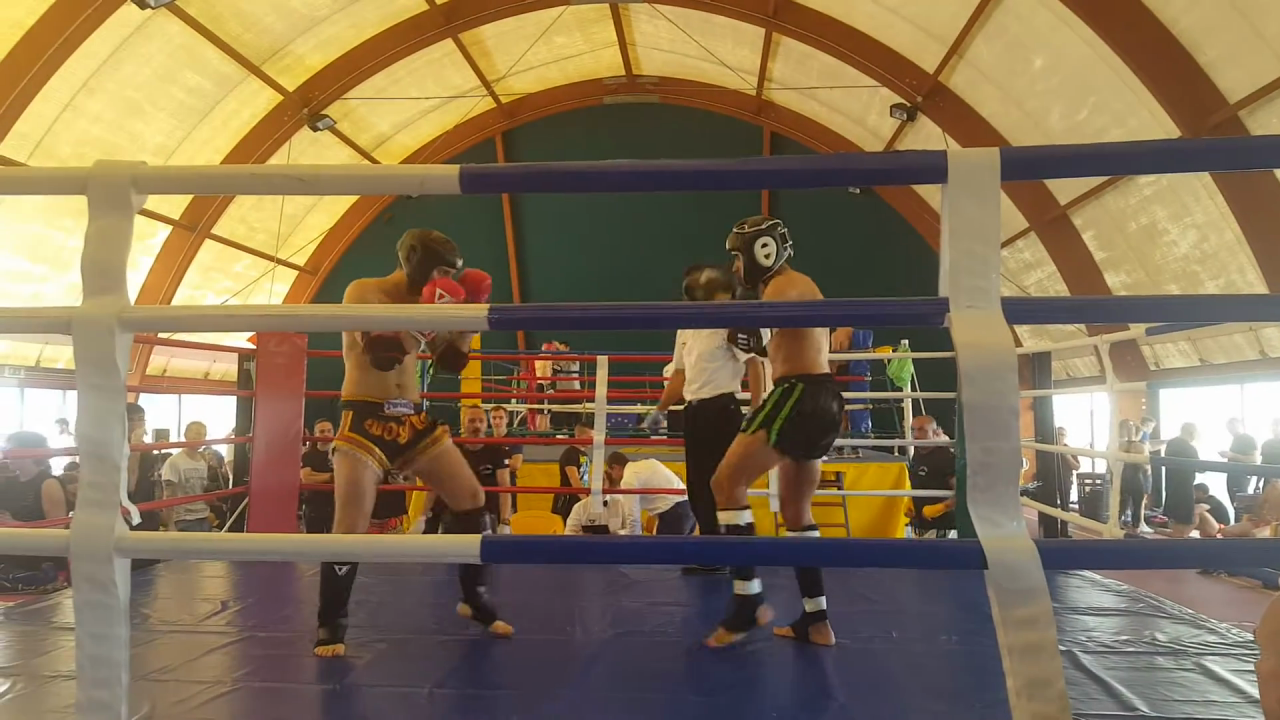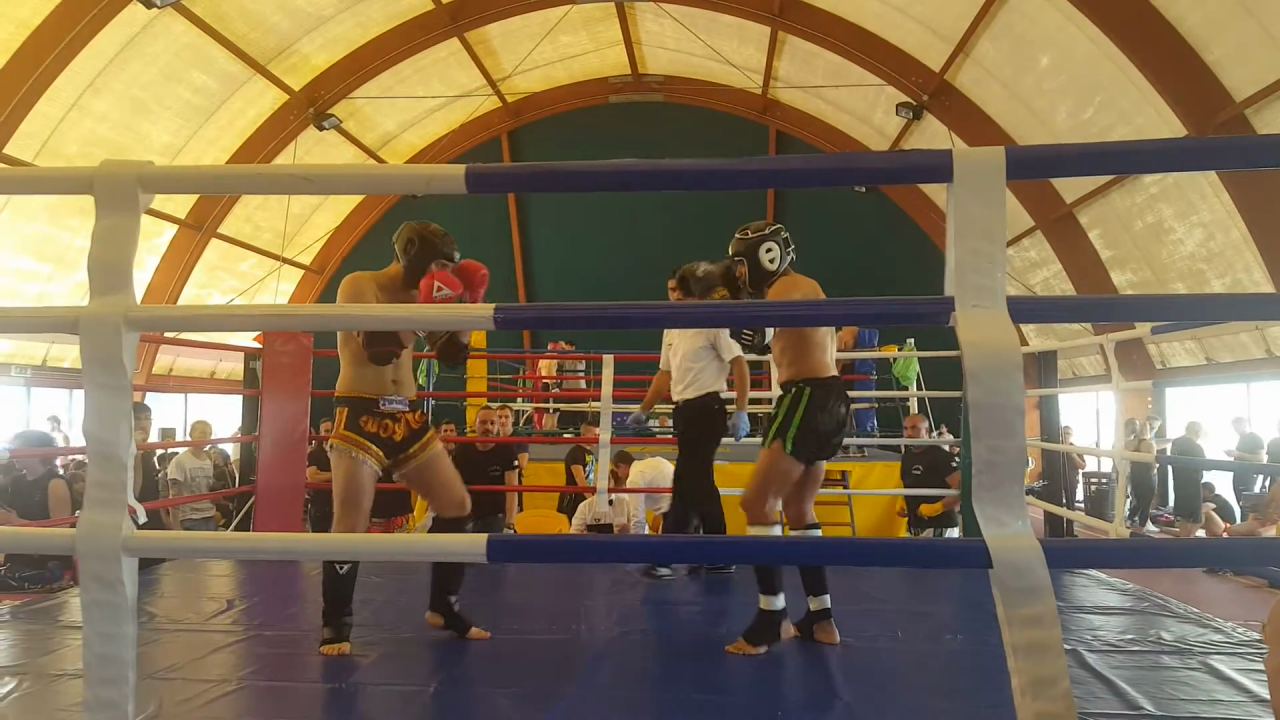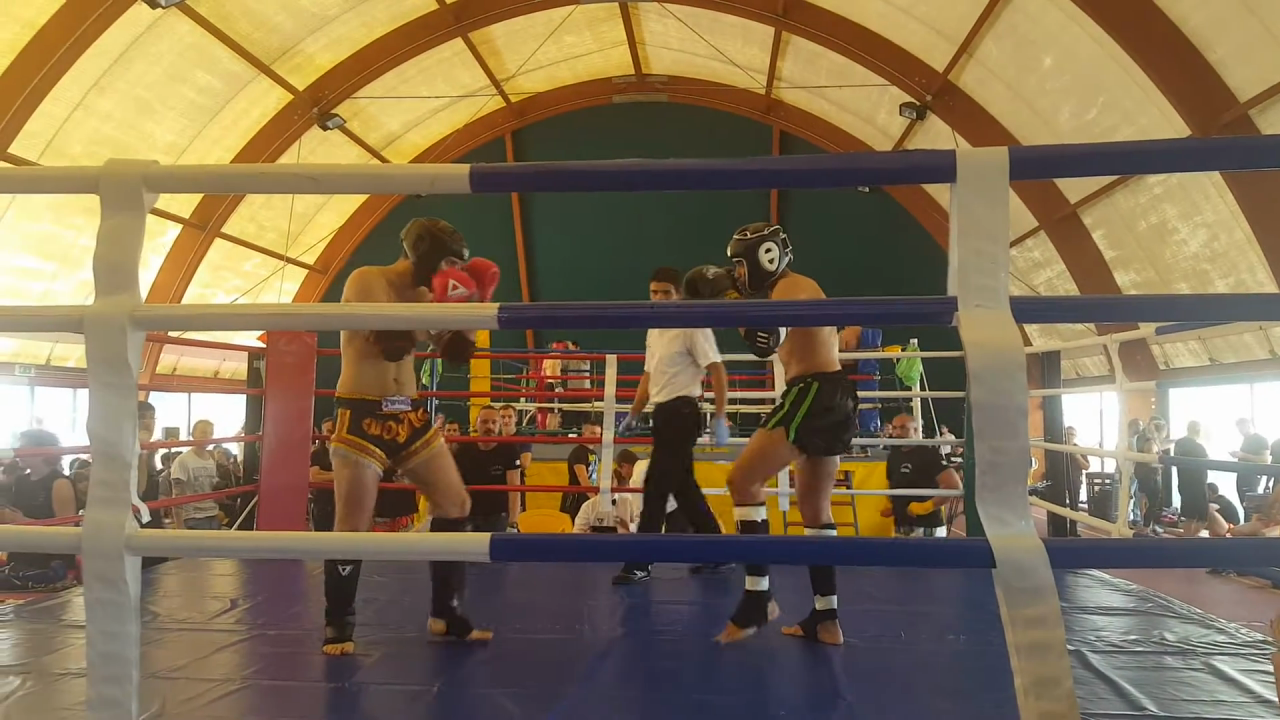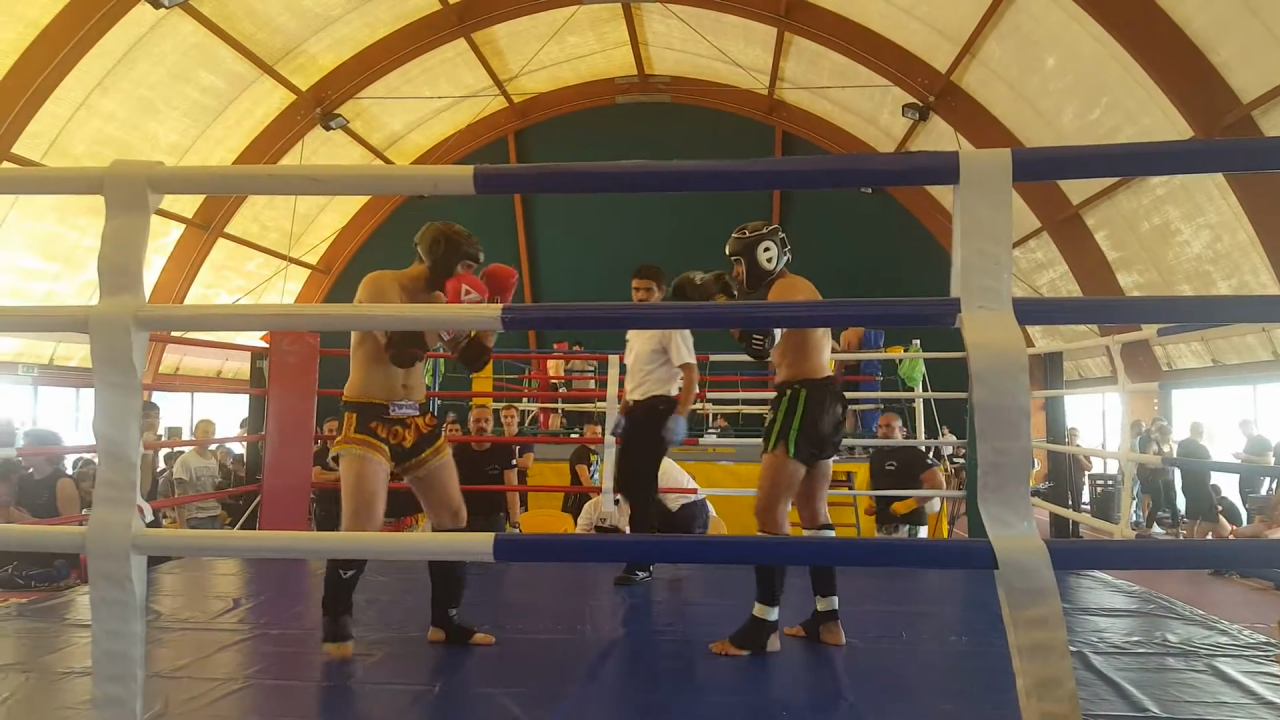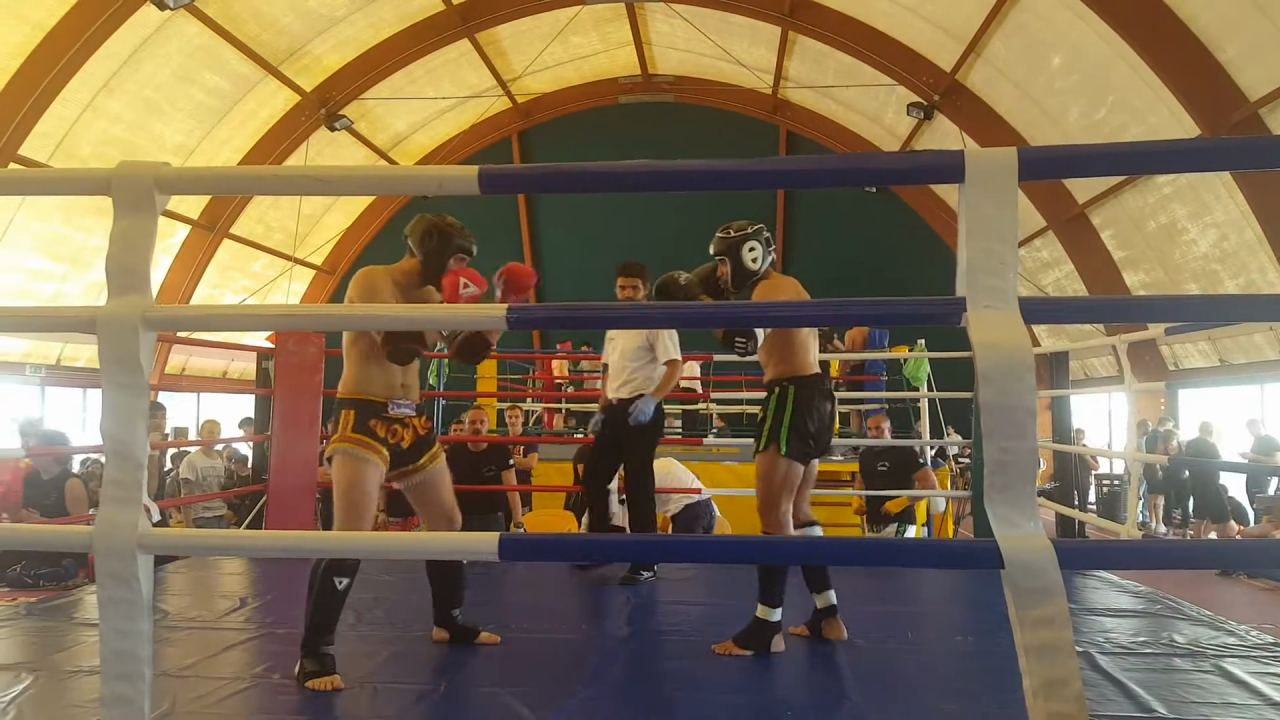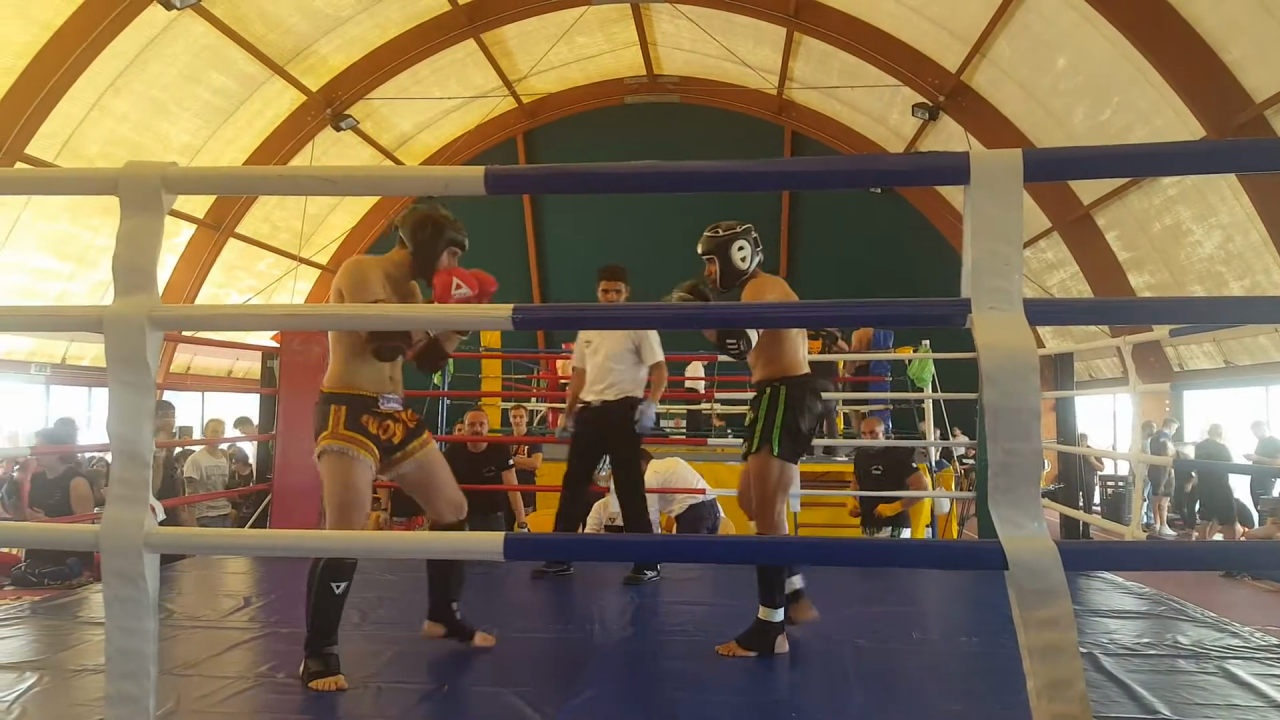
dt=0.2s
person 1, frame 1
left shoulder: (426, 300)
right shoulder: (362, 291)
left elbow: (450, 362)
right elbow: (381, 355)
left hip: (413, 418)
right hip: (365, 420)
left knee: (472, 499)
right knee: (351, 527)
left ankle: (475, 599)
right ankle: (331, 626)
person 1, frame 2
left shoulder: (420, 296)
right shoulder: (358, 285)
left elbow: (454, 355)
right elbow: (378, 350)
left wrist: (469, 306)
right wrist: (426, 310)
left hip: (408, 416)
right hip: (360, 417)
left knee: (456, 506)
right knee: (351, 527)
left ankle: (443, 606)
right ankle: (335, 624)
person 1, frame 3
left shoulder: (423, 295)
right shoulder: (366, 281)
left elbow: (456, 353)
right elbow: (391, 346)
left wrist: (477, 304)
right wrist: (440, 308)
left hip: (410, 415)
right hip: (361, 417)
left knee: (455, 508)
right knee: (352, 527)
left ankle: (445, 613)
right ankle: (339, 625)
person 1, frame 4
left shoulder: (437, 298)
right shoulder: (378, 285)
left elbow: (473, 358)
right elbow: (401, 352)
left hip: (418, 420)
right hip: (368, 420)
left knee: (453, 518)
right knee: (362, 529)
left ankle: (445, 622)
right ankle: (336, 621)
person 1, frame 5
left shoulder: (428, 295)
right shoulder: (371, 280)
left elbow: (469, 352)
right elbow: (398, 348)
left wrist: (508, 307)
left hip: (411, 421)
right hip: (363, 420)
left knee: (447, 524)
right knee: (351, 536)
left ankle: (448, 621)
right ankle: (313, 656)
person 1, frame 6
left shoulder: (410, 289)
right shoulder: (360, 270)
left elbow: (427, 360)
right elbow: (383, 345)
right wrist: (439, 307)
left hip: (395, 414)
right hip: (349, 414)
left knee: (452, 508)
right knee: (345, 536)
left ankle: (445, 616)
right ankle: (318, 656)
person 2, frame 1
left shoulder: (785, 285)
right shoulder: (796, 285)
right elbow: (781, 339)
left hip: (800, 398)
right hip: (818, 400)
left knee: (726, 484)
right knee: (794, 510)
left ankle: (747, 600)
right ankle: (815, 620)
person 2, frame 2
left shoulder: (788, 287)
right shoulder: (798, 287)
right elbow: (779, 341)
left hip: (809, 400)
right hip: (823, 401)
left knee: (758, 502)
right knee: (796, 508)
left ankle: (770, 616)
right ankle: (820, 619)
person 2, frame 3
left shoulder: (791, 288)
right shoulder: (796, 289)
left elbow: (765, 341)
right elbow: (778, 342)
left wrist: (725, 297)
right wrist: (733, 297)
left hip: (816, 395)
right hip: (828, 398)
left knee: (743, 479)
right knee: (814, 507)
left ankle: (758, 597)
right ankle: (825, 619)
person 2, frame 4
left shoulder: (787, 289)
right shoulder: (793, 290)
left elbow: (760, 343)
right elbow: (772, 346)
left wrist: (716, 302)
right wrist: (725, 299)
left hip: (804, 400)
right hip: (819, 400)
left knee: (769, 510)
right knee: (811, 509)
left ankle: (762, 625)
right ankle: (827, 619)
person 2, frame 5
left shoulder: (772, 288)
right shoulder: (781, 288)
left elbow: (744, 343)
right elbow: (756, 341)
left wrist: (701, 301)
right wrist: (717, 297)
left hip: (793, 398)
right hip: (808, 398)
left knee: (773, 511)
right knee: (795, 510)
left ankle: (766, 628)
right ankle: (828, 616)
person 2, frame 6
left shoulder: (761, 288)
right shoulder: (765, 289)
left elbow: (737, 346)
right elbow: (746, 345)
right wrist: (706, 310)
left hip: (784, 398)
right hip: (790, 398)
left knee: (767, 510)
right knee: (751, 498)
left ankle: (770, 630)
right ankle: (793, 597)
person 3, frame 1
right shoulder: (684, 330)
left elbow: (755, 366)
left wrist: (754, 411)
right wrist: (660, 410)
left hip: (722, 409)
right hip: (693, 411)
left knee: (712, 484)
right knee: (697, 486)
person 3, frame 2
left shoulder: (712, 323)
right shoulder: (671, 330)
left elbow: (739, 365)
right elbow: (665, 374)
left wrist: (740, 411)
right wrist: (643, 410)
left hip: (707, 408)
right hip: (685, 411)
left knee: (686, 483)
right knee: (700, 484)
person 3, frame 3
left shoulder: (692, 327)
right shoulder: (654, 330)
left elbow: (717, 372)
left wrist: (720, 417)
right wrist: (633, 414)
left hip: (682, 411)
right hip: (664, 413)
left knee: (656, 485)
right knee: (683, 487)
left ankle: (641, 563)
person 3, frame 4
left shoulder: (671, 326)
right shoulder: (635, 328)
left elbow: (689, 372)
left wrist: (680, 416)
right wrist: (621, 413)
left hip: (657, 412)
right hip: (635, 412)
left knee: (641, 486)
right knee: (626, 483)
left ankle: (641, 562)
person 3, frame 5
right shoulder: (614, 327)
left elbow: (673, 367)
left wrist: (650, 400)
right wrist: (600, 412)
left hip: (643, 411)
right hip: (616, 412)
left knee: (639, 488)
right knee: (593, 479)
left ankle: (644, 563)
person 3, frame 6
left shoulder: (639, 326)
right shoulder: (588, 328)
left elbow: (658, 369)
left wrist: (649, 404)
right wrist: (568, 414)
left hip: (622, 412)
right hip: (590, 412)
left knee: (630, 489)
right knee: (574, 484)
left ankle: (647, 563)
right ankle: (561, 557)
